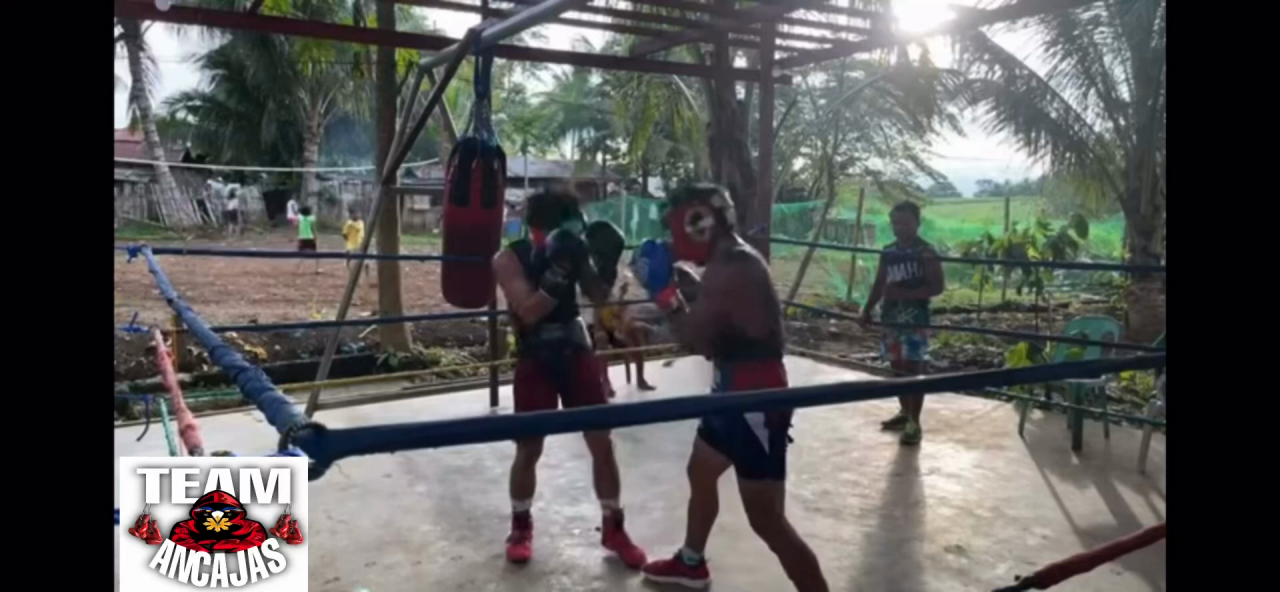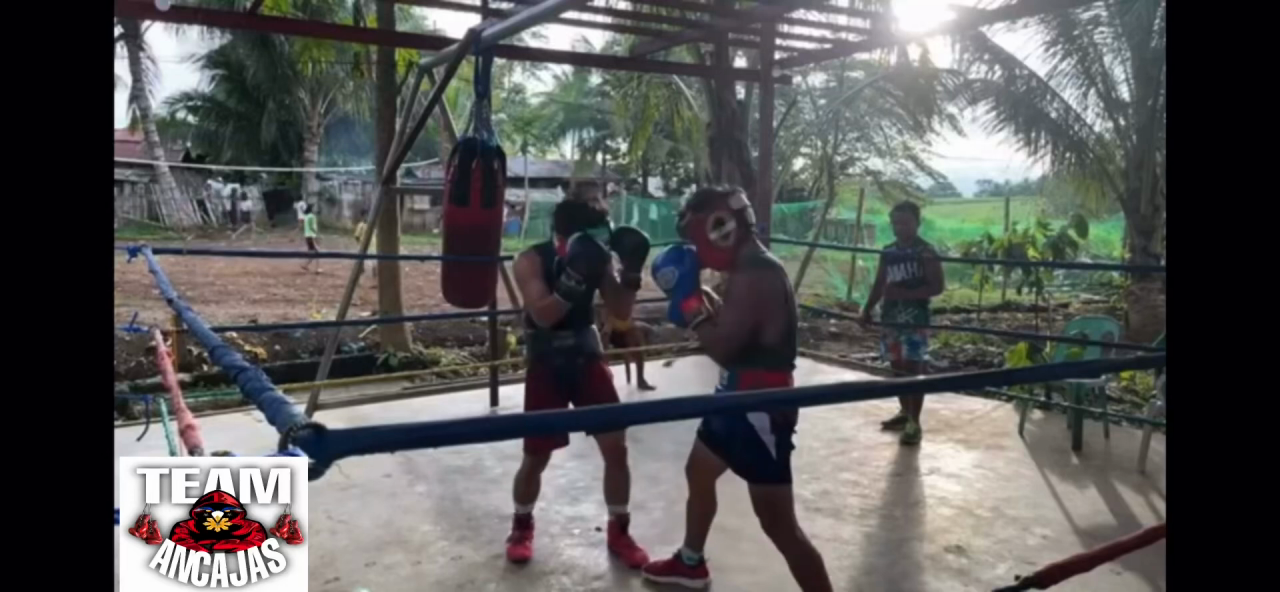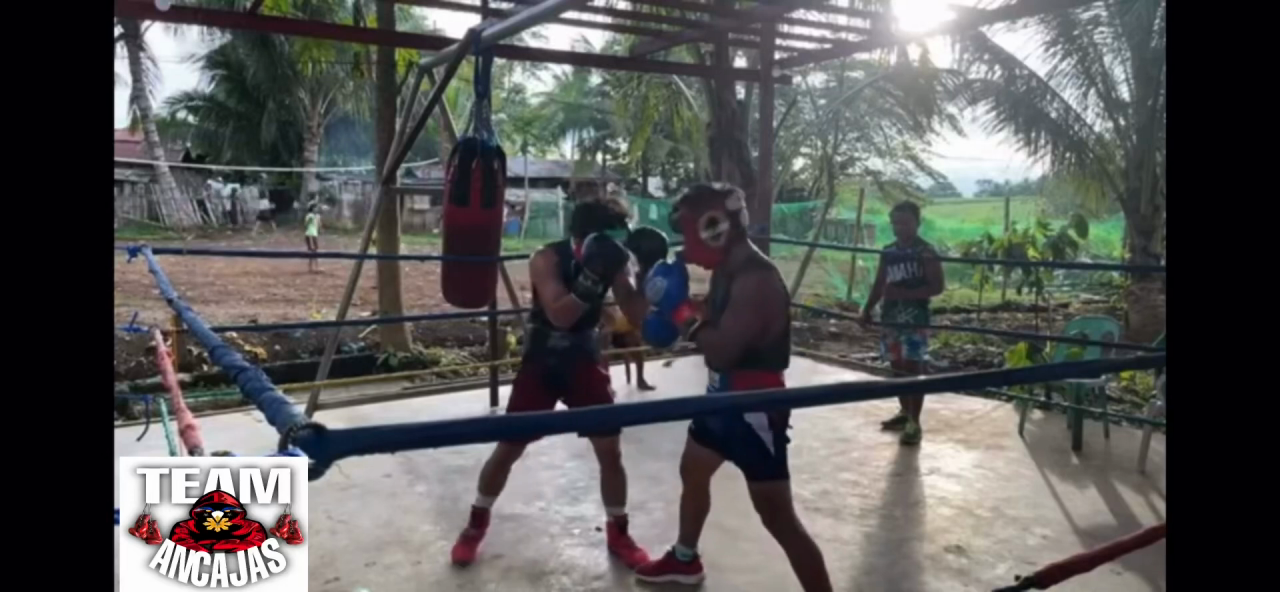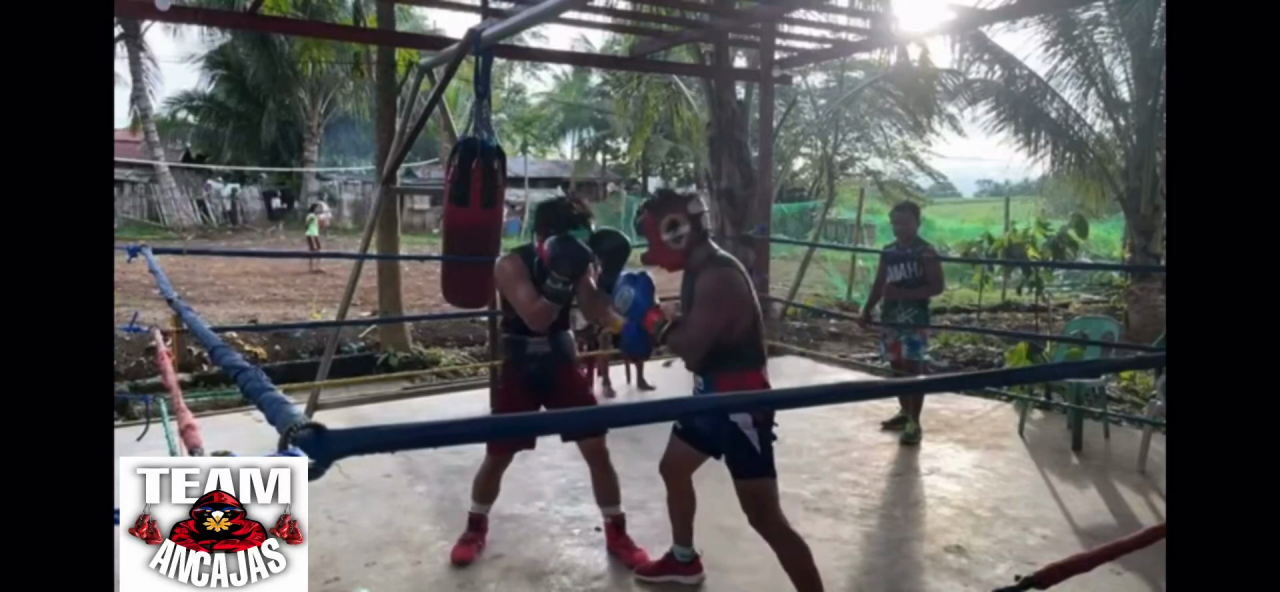
dt=0.3s
person 1, frame 1
left shoulder: (730, 270)
right shoulder: (735, 262)
left elbow: (690, 336)
right elbow: (712, 331)
left wrist: (662, 287)
right wrist: (681, 282)
right hip: (734, 395)
left knee: (766, 518)
right knee: (700, 474)
person 1, frame 2
left shoulder: (757, 276)
right shoulder: (750, 268)
left elbow: (720, 346)
right elbow: (728, 319)
left wrist: (686, 297)
right wrist: (696, 294)
left hip: (762, 408)
right hip: (737, 398)
left knee: (777, 522)
right knee: (698, 474)
person 1, frame 3
left shoulder: (756, 279)
right shoulder: (728, 269)
left elbow: (721, 351)
right elbow: (713, 322)
left wrist: (679, 309)
right wrist: (679, 310)
left hip: (754, 407)
right hip: (722, 399)
left knee: (778, 518)
right knee: (693, 472)
right ankle: (685, 559)
person 1, frame 4
left shoulder: (719, 277)
right shoulder: (698, 271)
left elbow: (692, 348)
left wrist: (649, 315)
right wrist: (651, 318)
left hip: (741, 406)
right hip: (709, 398)
left knee: (766, 518)
right knee: (673, 470)
right ankle: (683, 559)
person 2, frame 1
left shoulder: (573, 249)
right shoulder: (509, 259)
left elbow: (600, 299)
right elbow: (530, 312)
left wrist: (607, 263)
right wrist: (559, 270)
left hip: (576, 351)
right hip: (535, 359)
left knee: (602, 443)
right knee: (529, 449)
left ankle: (613, 528)
right ankle: (521, 527)
person 2, frame 2
left shoulder: (597, 256)
right shoulder: (531, 261)
left elbow: (621, 310)
right elbow: (543, 315)
left wrist: (631, 268)
right wrist: (574, 275)
left hip: (587, 359)
right hip: (546, 364)
left knee: (616, 448)
right knee: (536, 457)
left ankle: (618, 532)
right ankle: (521, 527)
person 2, frame 3
left shoulder: (613, 260)
right shoulder: (547, 259)
left elbow: (636, 315)
right elbow: (560, 316)
right wrist: (593, 277)
left hip: (584, 362)
right hip: (540, 362)
left knee: (610, 450)
right knee: (507, 450)
left ankle: (618, 533)
right ankle: (476, 525)
person 2, frame 4
left shoulder: (573, 261)
right shoulder: (511, 265)
left elbow: (600, 316)
right elbow: (537, 320)
left wrist: (612, 270)
right wrist: (563, 275)
left hip: (562, 365)
right hip: (520, 370)
left knee: (597, 451)
right knee: (497, 458)
left ankle: (616, 533)
right ankle: (475, 529)
person 3, frame 1
left shoulder: (926, 252)
right shoulder: (888, 252)
left elbow: (937, 286)
right elbow: (879, 284)
left wrist: (904, 293)
right wrist: (868, 310)
left hip: (915, 318)
right hip: (891, 316)
left knee: (914, 368)
right knee: (898, 366)
left ankle: (914, 422)
right ankle: (904, 412)
person 3, frame 2
left shoulder: (926, 252)
right shoulder: (888, 252)
left elbow: (937, 286)
right elbow: (879, 284)
left wrist: (904, 293)
right wrist: (867, 309)
left hip: (914, 318)
right hip: (891, 316)
left knee: (914, 368)
right knee: (898, 366)
left ankle: (914, 422)
right ankle: (904, 412)
person 3, frame 3
left shoulder: (926, 252)
right shoulder: (888, 251)
left elbow: (937, 286)
right elbow: (879, 284)
left wrist: (904, 293)
right wrist: (867, 310)
left hip: (915, 318)
right hip: (891, 316)
left knee: (914, 367)
right knee: (897, 367)
left ankle: (914, 422)
right ankle: (904, 412)
person 3, frame 4
left shoulder: (926, 252)
right shoulder: (888, 251)
left elbow: (937, 286)
right elbow: (879, 284)
left wrist: (904, 293)
right wrist: (867, 310)
left hip: (915, 318)
right hip: (890, 316)
left knee: (914, 367)
right knee: (897, 366)
left ankle: (914, 422)
right ankle: (904, 412)
